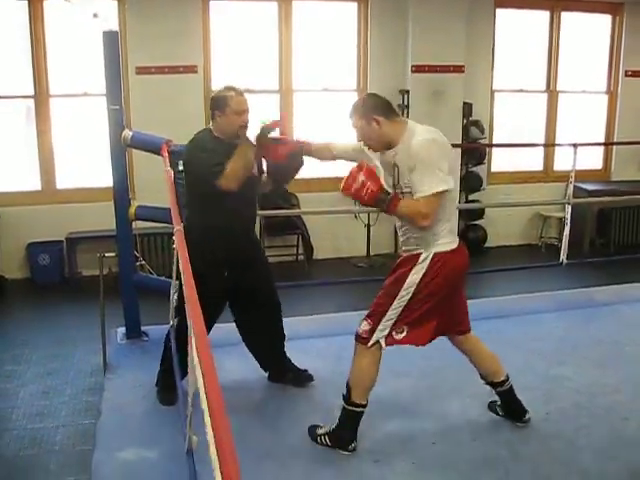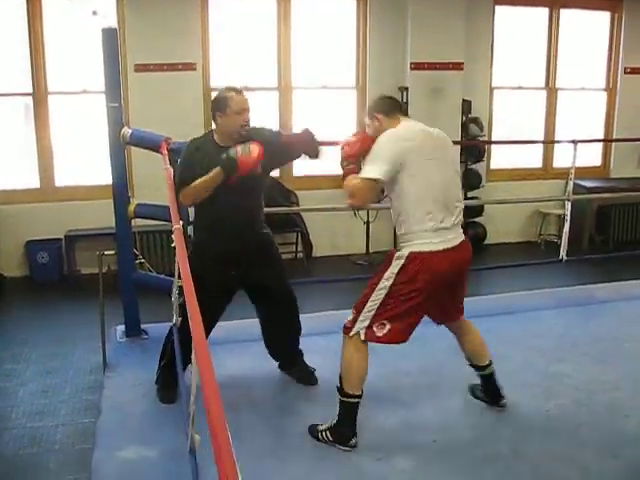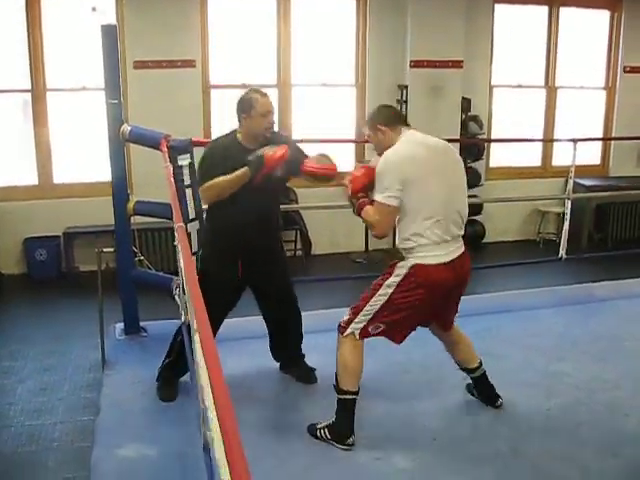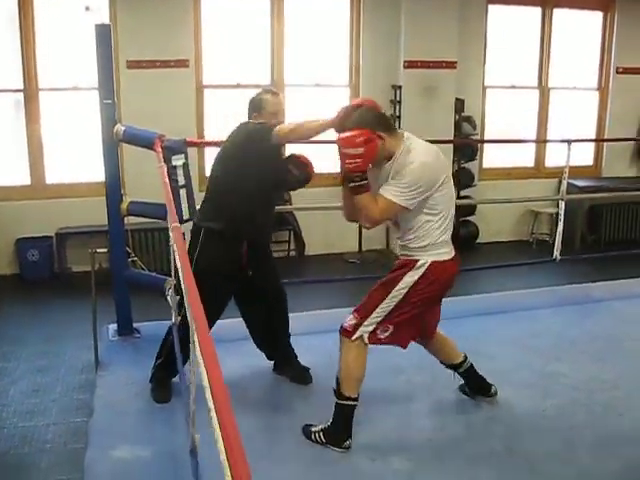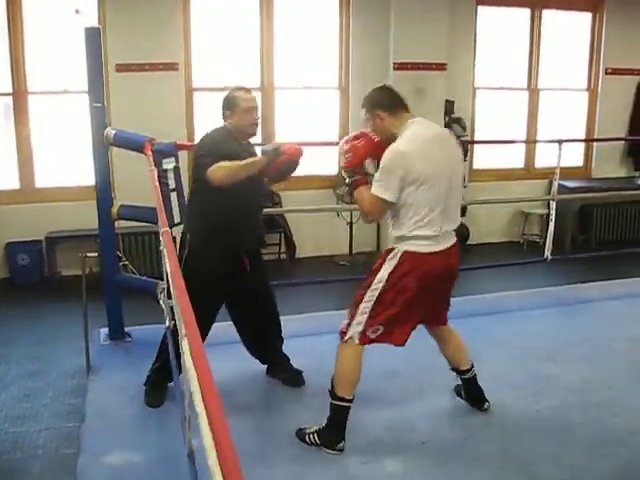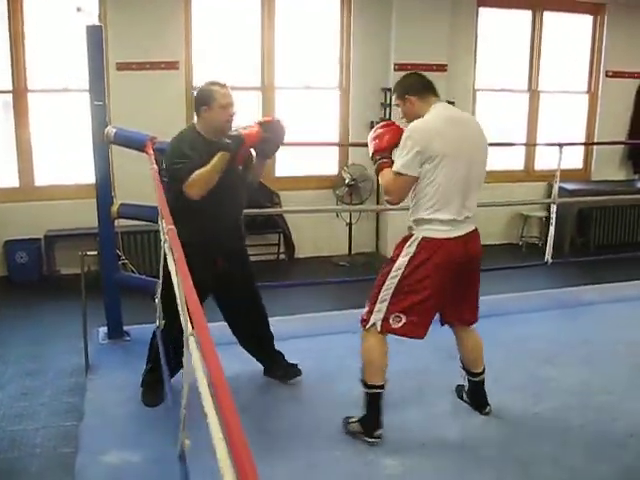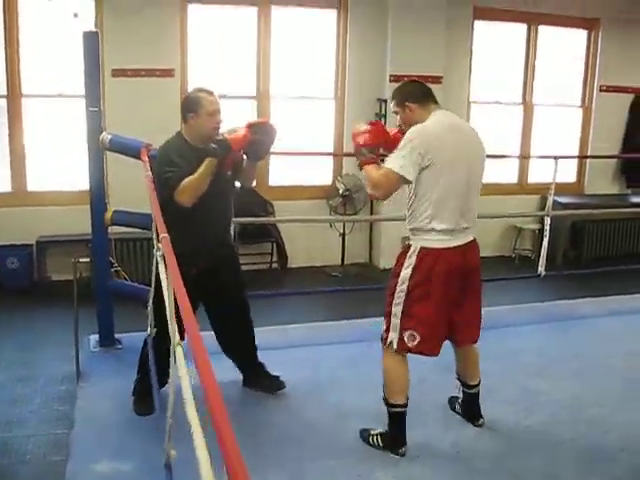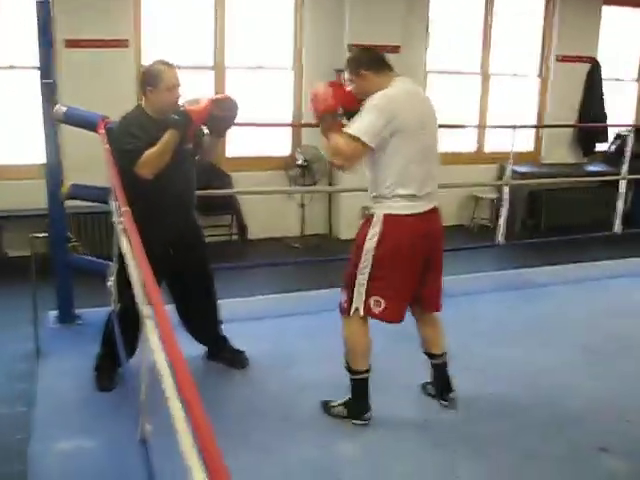
dt=0.2s
person 1, frame 1
left shoulder: (423, 146)
right shoulder: (395, 146)
left elbow: (425, 214)
right elbow: (343, 152)
left wrist: (380, 197)
right wrist: (300, 146)
left hip: (432, 260)
right hip: (450, 255)
left knee: (370, 337)
right knee: (460, 333)
left ankle: (345, 432)
right ankle: (512, 405)
person 1, frame 2
left shoulder: (392, 141)
right shoulder: (442, 140)
left elbow: (357, 195)
left wrist: (351, 165)
left hip: (422, 258)
right hip: (457, 249)
left knee: (356, 332)
right knee: (454, 318)
left ankle: (344, 429)
right ankle: (492, 389)
person 1, frame 3
left shoulder: (396, 159)
right shoulder: (445, 149)
left elbow: (380, 227)
left wrist: (360, 199)
left hip: (424, 267)
right hip: (455, 261)
left knee: (350, 331)
right knee: (443, 326)
left ankle: (342, 427)
right ankle: (486, 389)
person 1, frame 4
left shoulder: (419, 163)
right shoulder: (401, 154)
left elbow: (374, 217)
right elbow: (353, 214)
left wrist: (353, 175)
right wrist: (359, 175)
left hip: (427, 266)
right hip: (437, 261)
left knee: (355, 333)
right knee: (423, 331)
left ankle: (339, 430)
right ankle: (478, 383)
person 1, frame 5
left shoulder: (399, 152)
right shoulder: (445, 137)
left elbow: (371, 212)
left wrist: (355, 172)
right wrist: (370, 167)
left hip: (412, 257)
right hip: (446, 251)
left knee: (353, 335)
right knee: (438, 323)
left ankle: (333, 431)
right ankle: (474, 392)
person 1, frame 6
left shoulder: (420, 130)
right shoulder: (474, 127)
left elbow: (393, 193)
left wrist: (380, 156)
left hip: (429, 244)
right hip: (467, 239)
left knee: (376, 325)
right knee: (462, 321)
left ankle: (372, 419)
right ankle: (477, 394)
person 1, frame 7
left shoulder: (422, 135)
right shoulder: (469, 135)
left elbow: (380, 188)
left wrist: (367, 153)
right wrist: (398, 152)
left hip: (429, 253)
right hip: (466, 249)
left knee: (396, 345)
right knee: (464, 336)
left ankle: (395, 434)
right ankle: (472, 407)
person 1, frame 8
left shoulder: (383, 104)
right shoulder: (416, 98)
left elbow: (344, 154)
left wrist: (327, 121)
right wrist: (337, 120)
left hip: (395, 222)
right hip: (427, 218)
left knee: (355, 311)
right knee: (424, 307)
left ankle: (358, 403)
right ankle: (442, 385)
person 2, frame 1
left shoulder: (244, 143)
right shoulder: (201, 146)
left elbow: (254, 186)
right elbow: (228, 182)
right wrist: (250, 143)
left hip: (243, 245)
right hip: (206, 250)
left knee: (264, 306)
left ankle: (278, 367)
right ankle: (168, 378)
person 2, frame 2
left shoulder: (256, 138)
right shoulder: (198, 150)
left elbow: (292, 144)
right elbow: (186, 197)
left wrist: (305, 142)
right wrist: (223, 169)
left hip: (255, 243)
right hip: (213, 249)
left knee: (281, 304)
right knee: (196, 317)
left ankle: (291, 360)
right ankle: (168, 375)
person 2, frame 3
left shoulder: (278, 142)
right shoulder: (221, 149)
left elbow: (303, 165)
right elbow: (209, 193)
left wrist: (320, 167)
right wrist: (250, 169)
left hip: (266, 247)
right hip: (224, 249)
left knee: (284, 305)
right knee: (205, 314)
left ankle: (292, 360)
right ankle: (169, 372)
person 2, frame 4
left shoulder: (269, 149)
right shoulder: (250, 133)
right elbow: (288, 132)
left wrist: (292, 179)
right wrist: (335, 121)
left hip: (252, 243)
right hip: (216, 241)
left knee: (270, 303)
left ankle: (284, 360)
right ankle: (163, 373)
person 2, frame 5
left shoulder: (246, 144)
right shoulder: (214, 142)
right elbow: (218, 176)
left wrist: (271, 169)
right wrist: (264, 159)
left hip: (244, 246)
right hip: (207, 247)
left knee: (261, 307)
right knee: (194, 317)
left ankle: (277, 363)
right ankle: (158, 379)
person 2, frame 6
left shoulder: (229, 137)
right shoulder: (182, 145)
left elbow: (250, 178)
right elbow: (194, 189)
left wrist: (262, 153)
right wrist: (226, 152)
left hip: (229, 244)
right hip: (191, 248)
left knee: (248, 305)
right knee: (177, 316)
left ankle: (272, 360)
right ankle: (154, 378)
person 2, frame 7
left shoulder: (219, 144)
right shoulder: (170, 153)
left elbow: (244, 182)
right elbow: (185, 196)
left wrist: (253, 156)
right wrist: (214, 158)
left hip: (218, 250)
right hip: (182, 255)
left knee: (235, 313)
right knee: (168, 324)
left ankle: (254, 372)
right ankle: (145, 387)
person 2, frame 8
left shoulder: (178, 115)
right shoulder: (129, 126)
right elbow: (146, 169)
left wrist: (216, 127)
right wrist: (176, 129)
left hip: (183, 224)
right hip: (145, 231)
left knee: (199, 287)
right knee: (132, 300)
left ankle: (217, 346)
right ankle: (108, 363)
